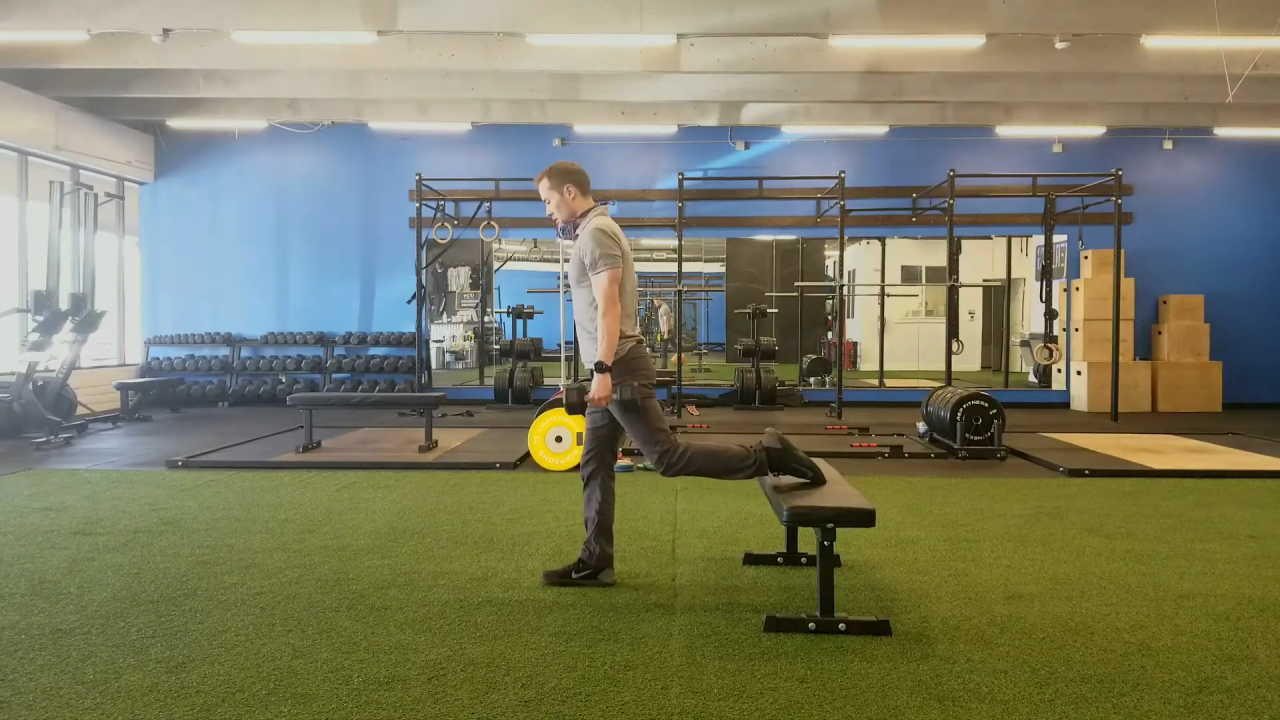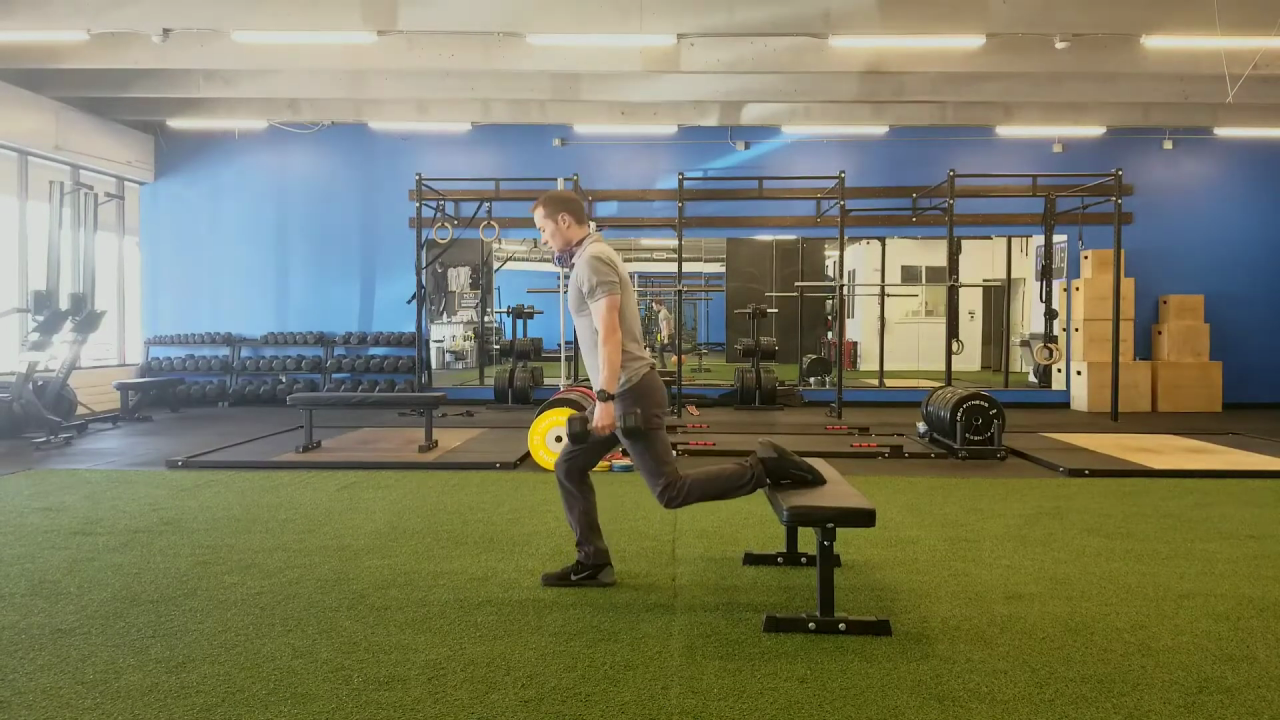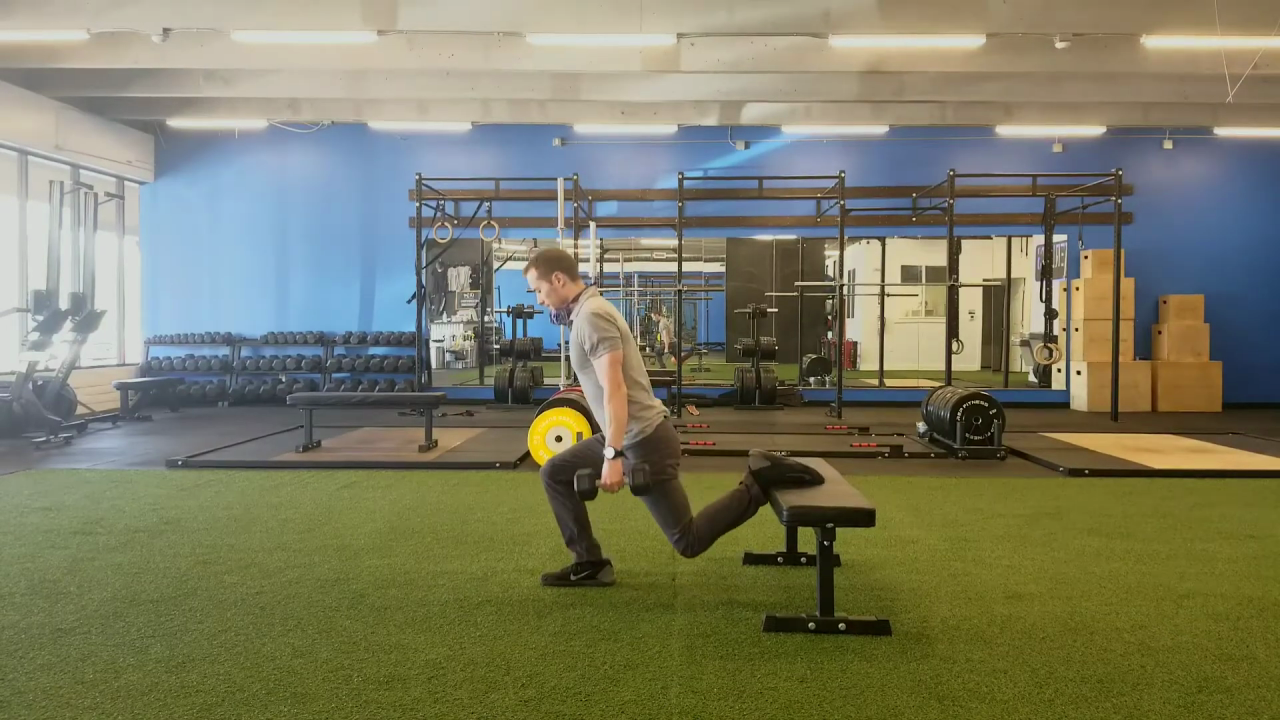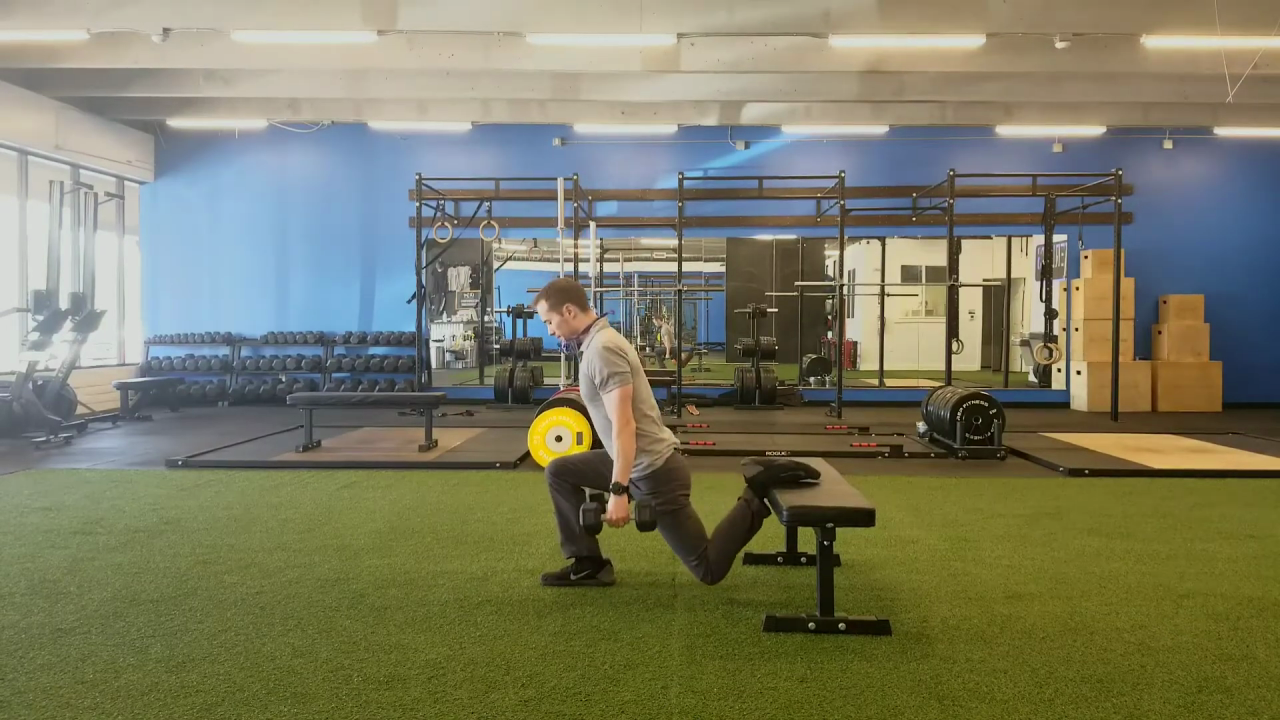
dt=0.4s
person 1, frame 1
left shoulder: (597, 231)
right shoulder: (593, 232)
left elbow: (609, 306)
left wrist: (603, 370)
right wrist: (602, 371)
left hip: (619, 367)
right hip: (611, 368)
left knee: (668, 456)
right knee: (595, 466)
left ankle: (767, 455)
right ankle: (595, 563)
person 1, frame 2
left shoulder: (592, 260)
right shoulder: (590, 258)
left elbow: (609, 334)
left wrist: (604, 398)
right wrist: (606, 397)
left hip: (631, 392)
right hip: (620, 391)
left knee: (670, 489)
right knee: (570, 467)
left ankle: (765, 466)
right ankle: (593, 564)
person 1, frame 3
left shoulder: (592, 316)
right shoulder: (588, 312)
left elbow: (614, 389)
left wrist: (612, 456)
right wrist: (611, 448)
left hip: (643, 440)
right hip: (628, 435)
left knee: (688, 540)
right knee: (555, 473)
left ankle: (760, 481)
right ankle: (590, 563)
person 1, frame 4
left shoulder: (602, 349)
right shoulder: (601, 341)
left elbow: (623, 424)
left wrist: (618, 492)
right wrist: (618, 482)
left hip: (653, 472)
right hip: (641, 463)
left knee: (708, 567)
right knee: (559, 473)
left ankle: (758, 497)
right ankle: (588, 563)
